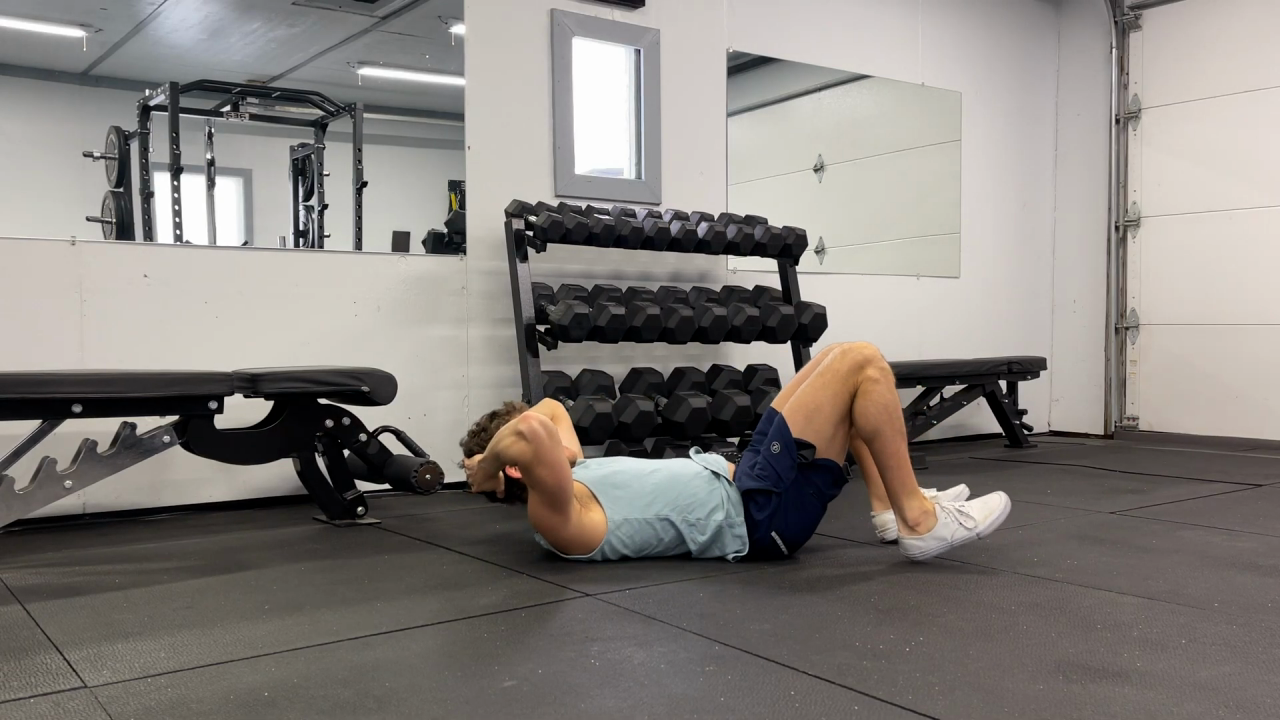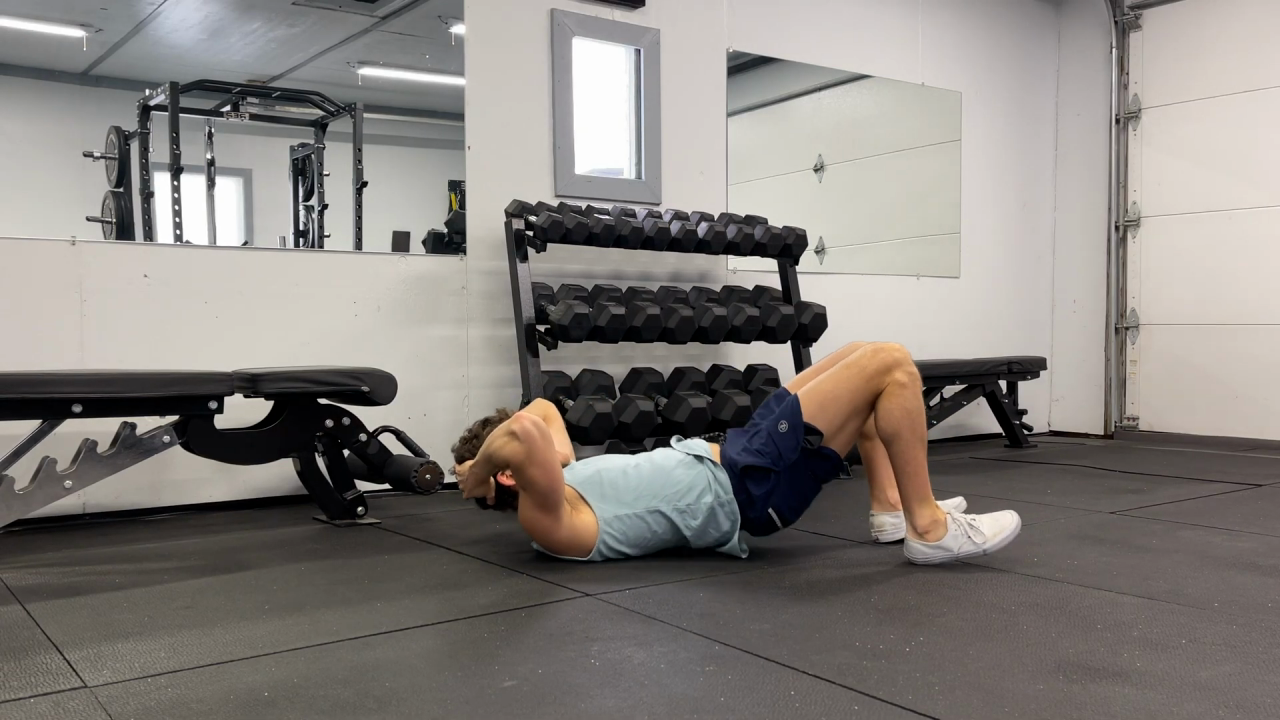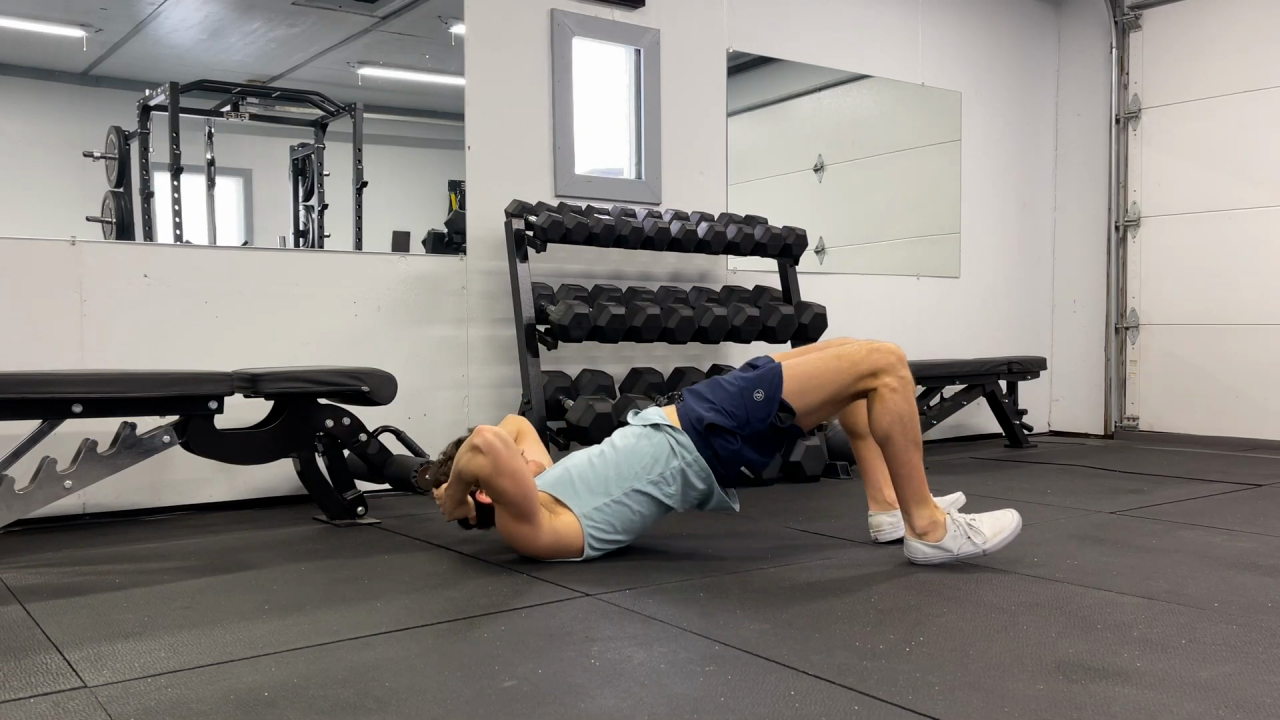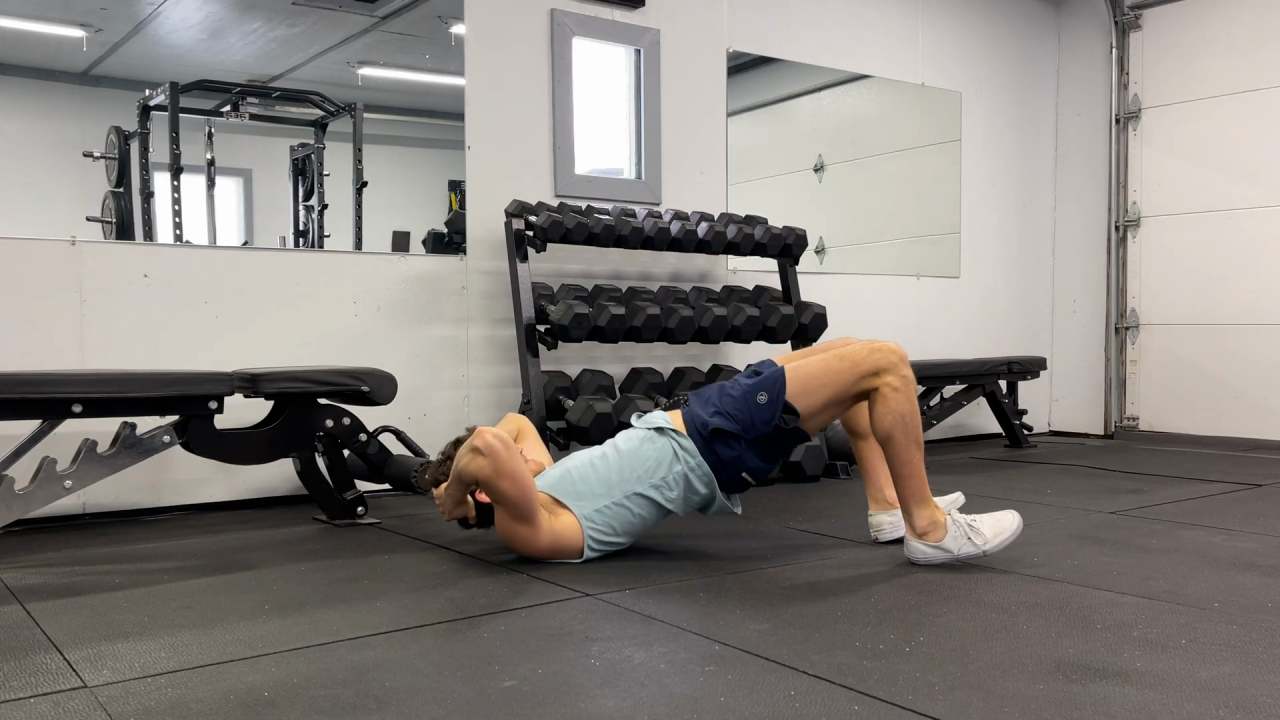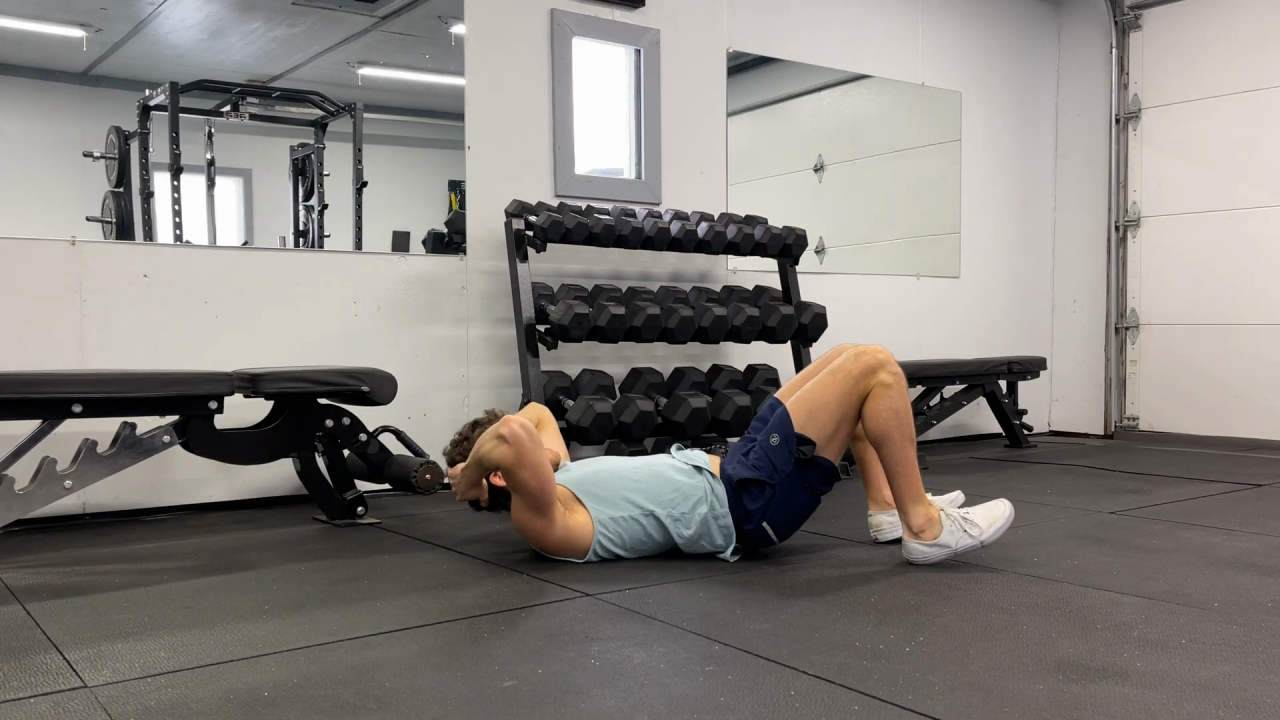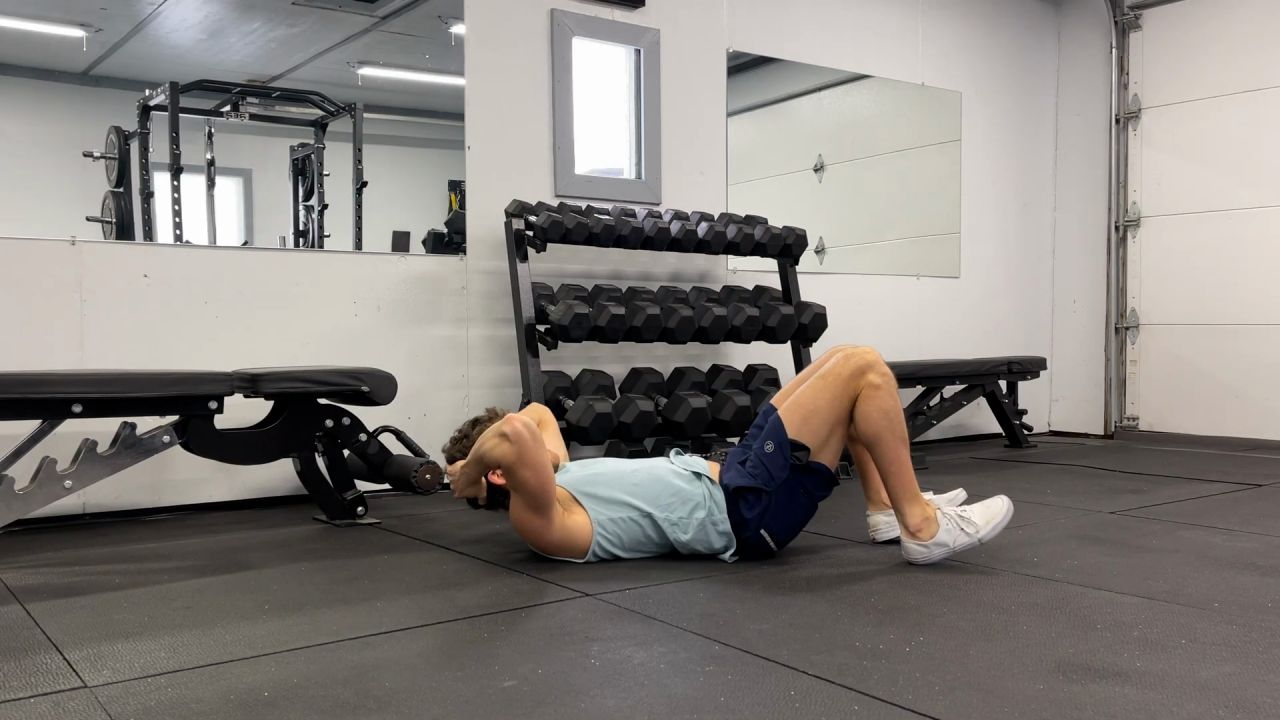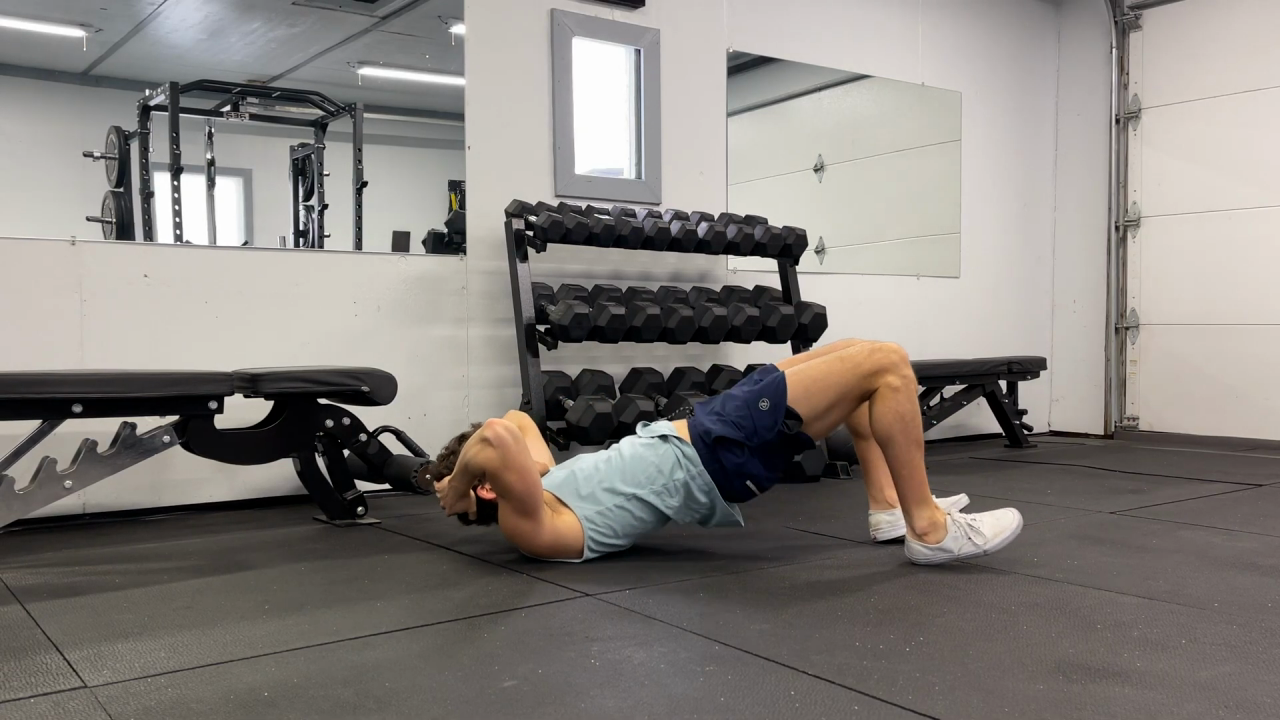
dt=0.3s
person 1, frame 1
left shoulder: (571, 485)
right shoulder: (558, 520)
left elbow: (549, 409)
right elbow: (532, 431)
left wrist: (530, 456)
right wrist: (482, 471)
left hip: (741, 483)
right hip: (760, 510)
left knee: (843, 361)
right knee: (863, 362)
left ankle: (891, 508)
right ankle: (920, 522)
person 1, frame 2
left shoulder: (564, 483)
right shoulder: (550, 523)
left elbow: (542, 407)
right elbow: (524, 430)
right wrist: (476, 473)
left hip: (732, 459)
right hip: (749, 484)
left knee: (861, 359)
right knee: (892, 364)
left ankle: (893, 512)
right ankle: (929, 529)
person 1, frame 3
left shoulder: (537, 491)
right shoulder: (527, 528)
left elbow: (514, 423)
right elbow: (485, 444)
left wrist: (471, 495)
right wrist: (452, 494)
left hip: (702, 422)
left knee: (853, 354)
right knee: (886, 363)
left ankle: (889, 509)
right ankle: (928, 528)
person 1, frame 4
left shoulder: (538, 493)
right shoulder: (527, 528)
left elbow: (514, 421)
right elbow: (487, 446)
left wrist: (464, 466)
right wrist: (452, 492)
left hip: (705, 426)
right hip: (714, 440)
left knee: (852, 356)
right knee: (887, 364)
left ankle: (888, 509)
right ankle: (928, 529)
person 1, frame 5
left shoulder: (556, 486)
right shoulder: (542, 521)
left elbow: (537, 413)
right elbow: (513, 435)
left wrist: (467, 466)
right wrist: (465, 479)
left hip: (730, 474)
right hip: (749, 501)
left knee: (848, 360)
right knee: (875, 366)
left ankle: (890, 511)
right ankle: (926, 526)
person 1, frame 6
left shoulder: (555, 486)
right shoulder: (540, 521)
left elbow: (538, 412)
right elbow: (516, 432)
left wrist: (467, 458)
right wrist: (466, 474)
left hip: (728, 476)
right hip: (746, 506)
left knee: (844, 363)
right knee: (865, 368)
left ankle: (889, 511)
right ankle: (922, 526)
person 1, frame 7
left shoulder: (541, 492)
right shoulder: (532, 527)
left elbow: (516, 419)
right elbow: (492, 437)
right wrist: (455, 490)
left hip: (713, 435)
right hip: (720, 448)
left knee: (856, 356)
right knee: (889, 363)
left ankle: (890, 508)
right ankle: (929, 529)
